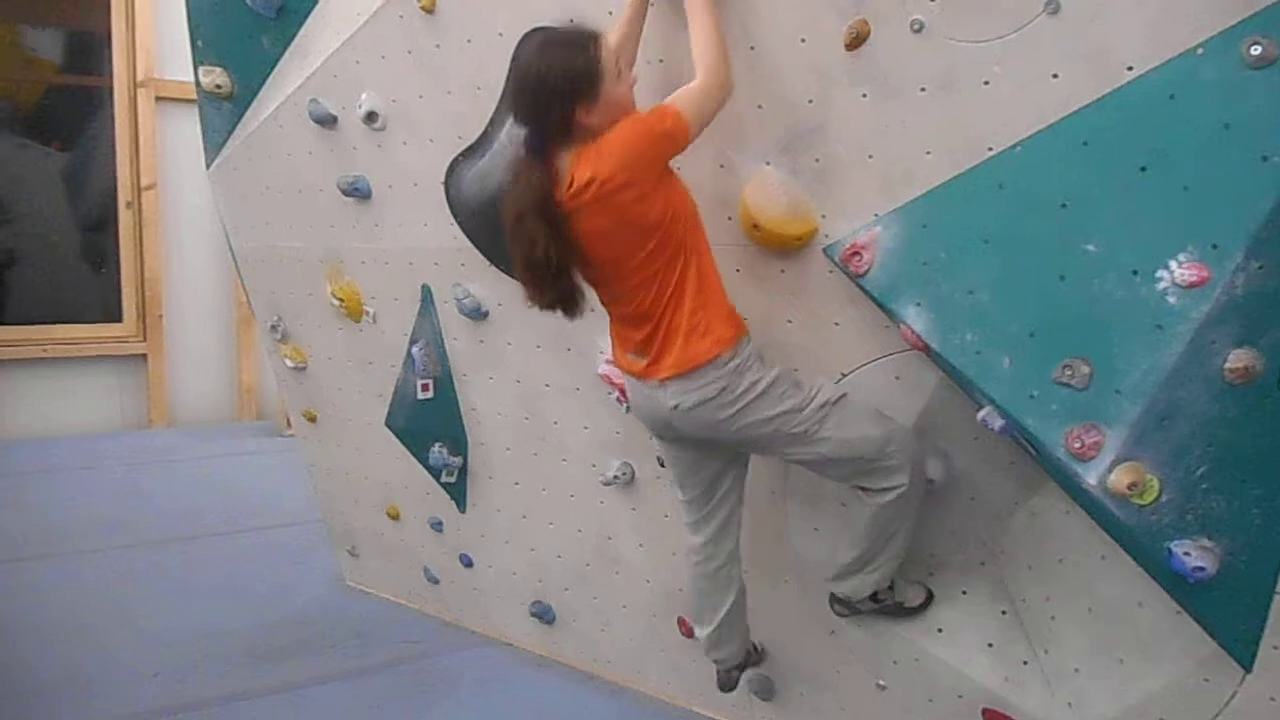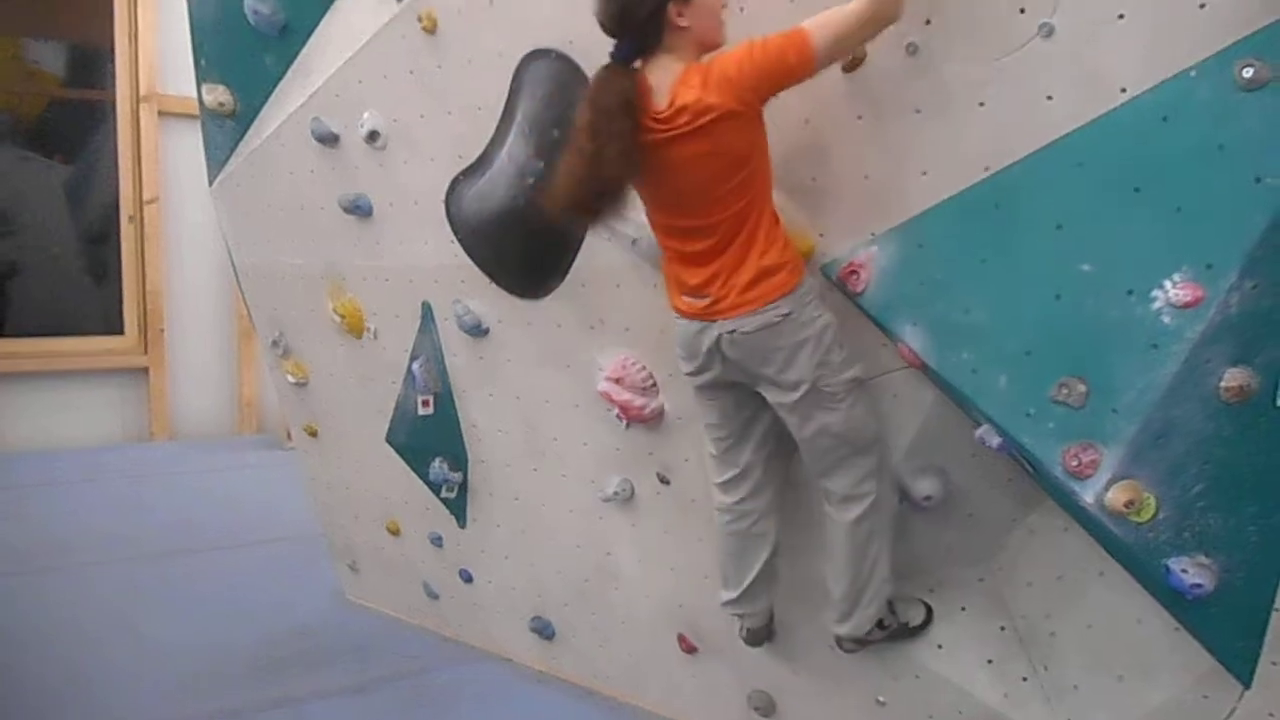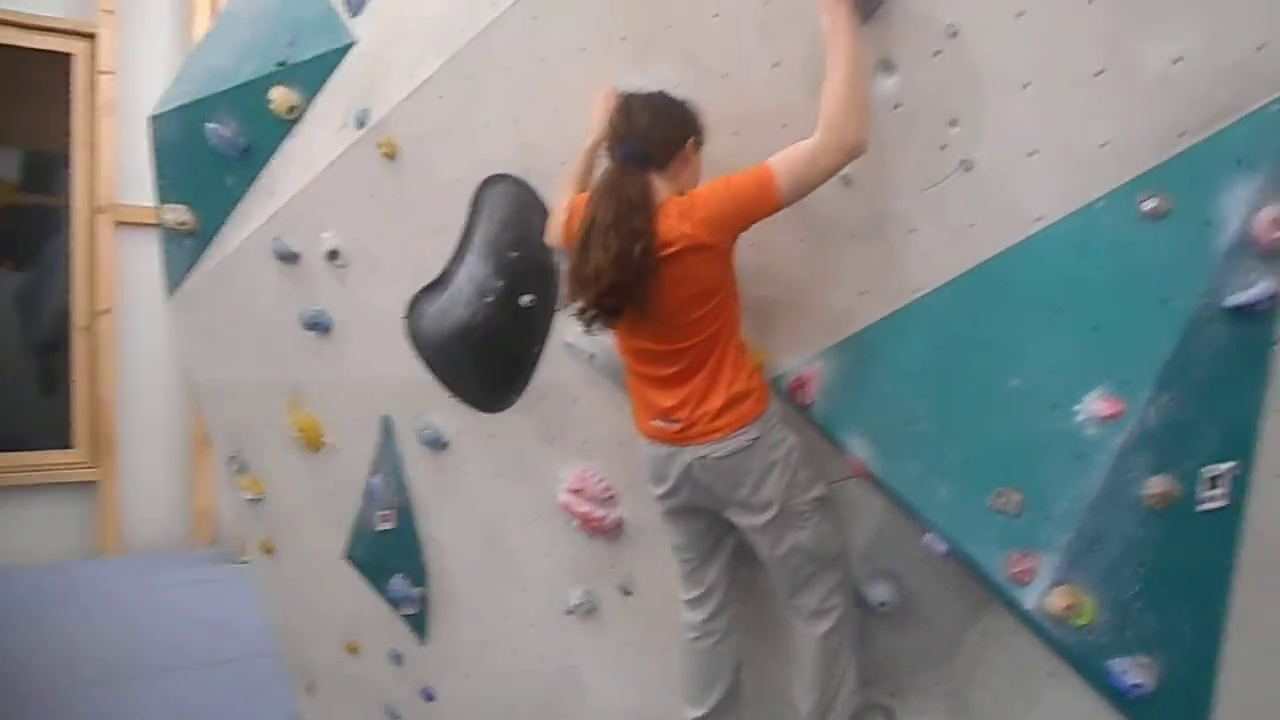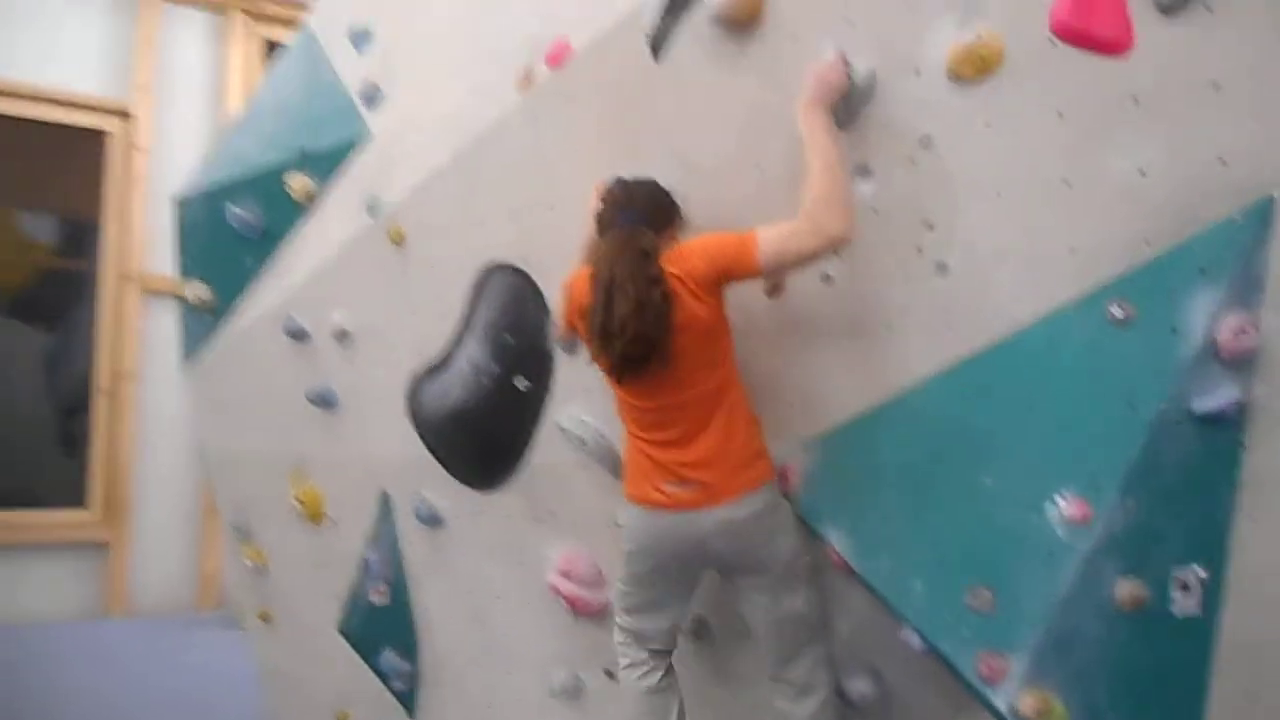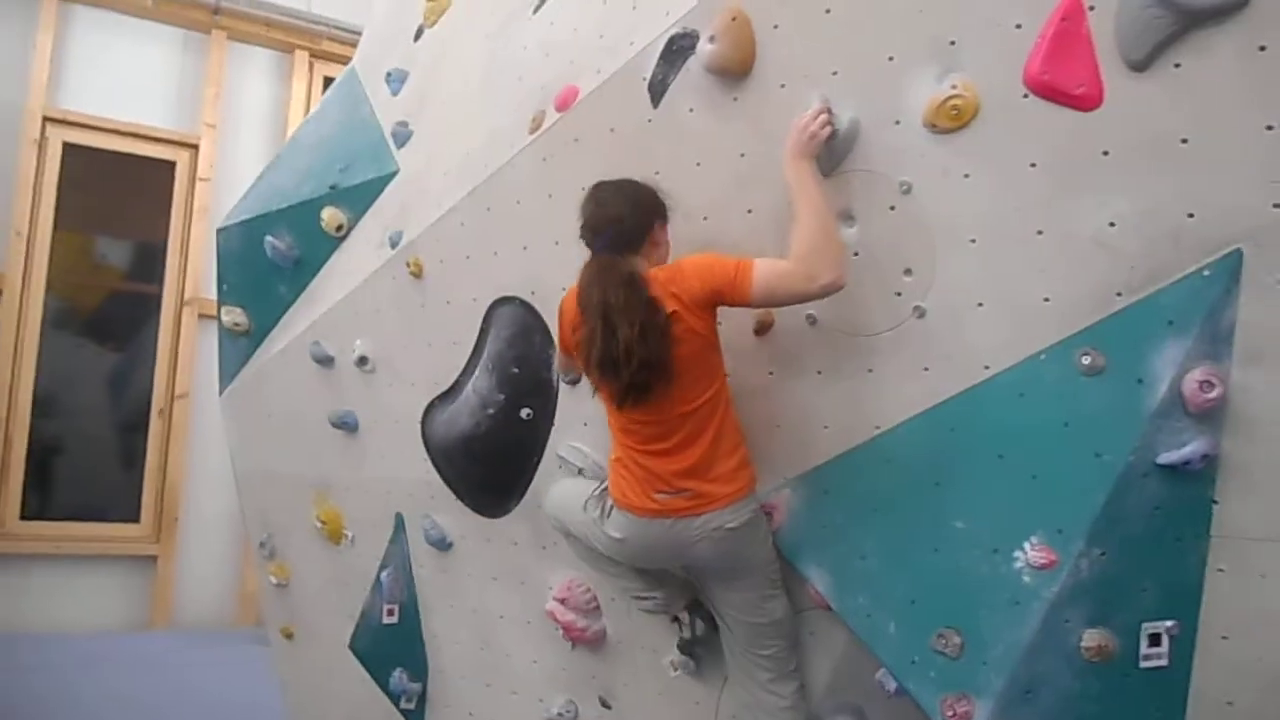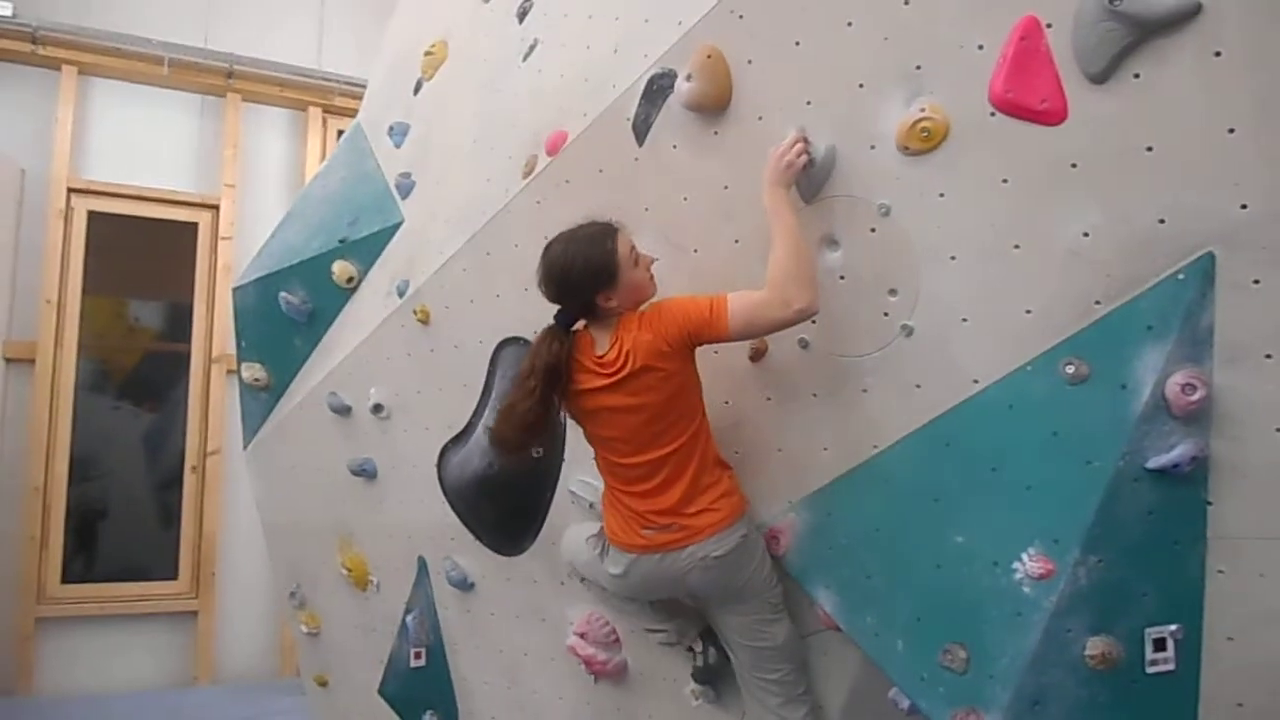
dt=0.5s
person 1, frame 1
left shoulder: (547, 175)
right shoulder: (618, 161)
left elbow: (606, 69)
right elbow: (715, 83)
left hip: (654, 393)
right hip: (716, 379)
left knee: (709, 528)
right knee: (898, 457)
left ankle: (727, 655)
right ankle: (860, 585)
person 1, frame 2
left shoulder: (611, 96)
right shoulder: (728, 82)
left hip: (695, 330)
right hip: (772, 317)
left knee: (738, 479)
right knee: (852, 473)
left ankle: (748, 612)
right ankle: (862, 617)
person 1, frame 3
left shoulder: (598, 223)
right shoulder: (705, 216)
left elbow: (559, 229)
right elbow: (843, 138)
left wrist: (596, 143)
left hip: (666, 454)
right hip: (742, 444)
left knee: (703, 596)
right knee: (819, 592)
person 1, frame 4
left shoulder: (586, 287)
right shoulder: (698, 265)
right elbow: (827, 229)
left wrist: (598, 241)
right wrist: (813, 114)
left hip: (653, 521)
right hip: (744, 511)
left knee: (641, 644)
person 1, frame 5
left shoulder: (578, 306)
right shoulder: (691, 280)
right elbow: (821, 274)
right wrist: (799, 163)
left hip: (636, 524)
right hip: (725, 521)
left knee: (559, 500)
left ankle: (673, 600)
person 1, frame 6
left shoulder: (561, 360)
right shoulder: (664, 329)
right elbow: (795, 301)
right wrist: (776, 191)
left hip: (634, 561)
right hip: (719, 547)
left knee: (576, 546)
left ankle: (690, 635)
